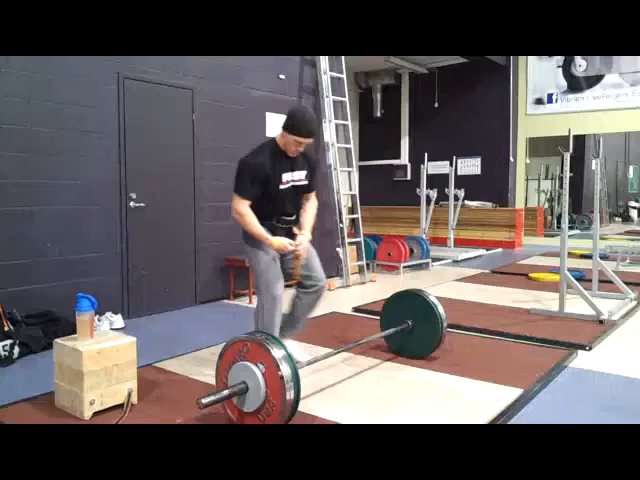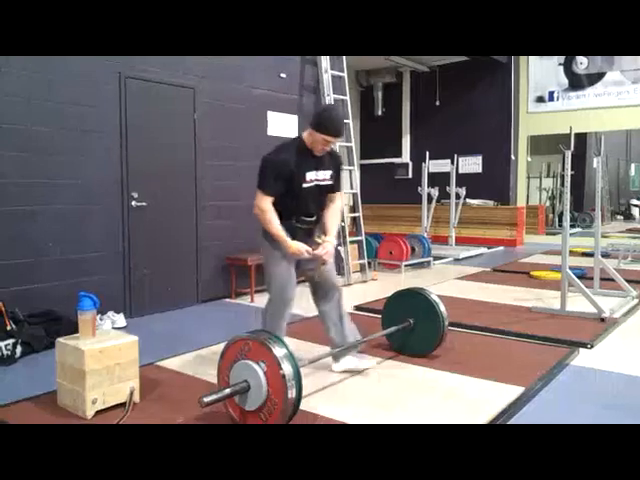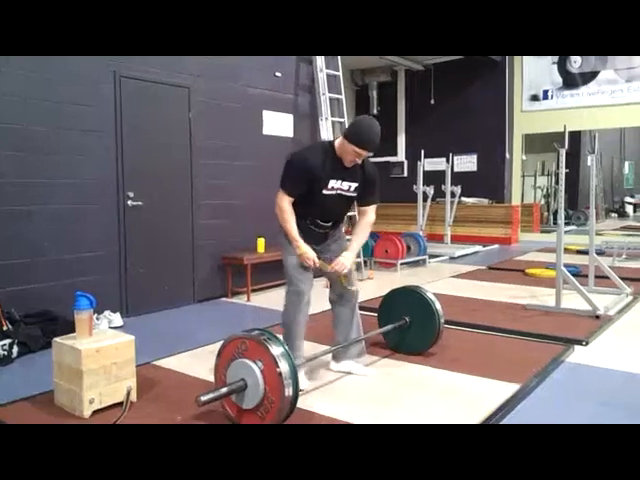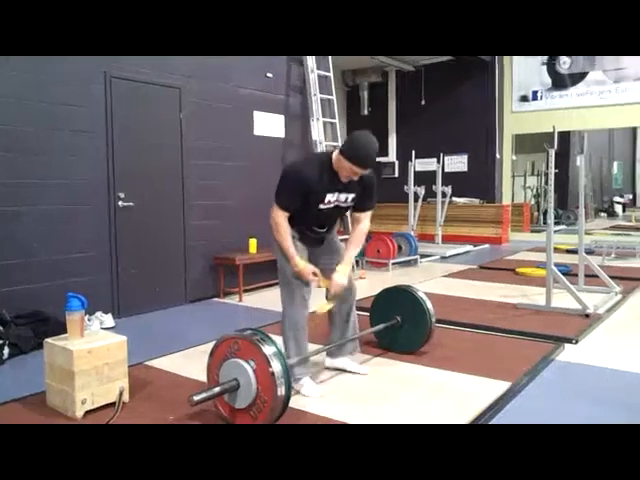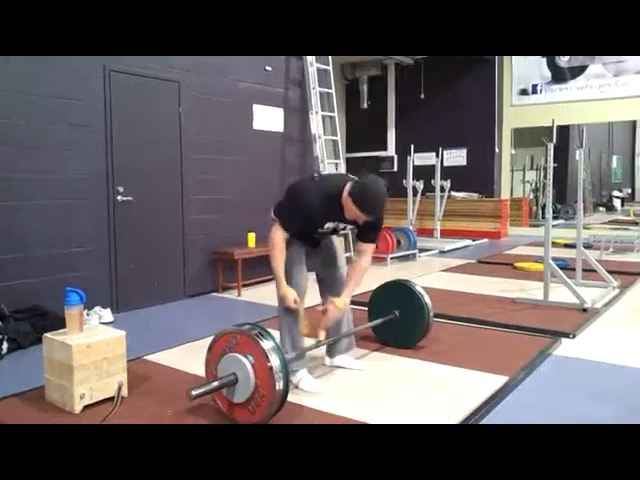
dt=0.3s
person 1, frame 1
left shoulder: (307, 161)
right shoulder: (256, 161)
left elbow: (310, 200)
right elbow: (239, 208)
left wrist: (305, 234)
right wrist: (269, 240)
left hip: (292, 232)
right hip: (261, 234)
left knee: (315, 281)
right knee: (272, 294)
left ankle: (285, 335)
person 1, frame 2
left shoulder: (333, 160)
right shoulder: (281, 159)
left elbow: (334, 200)
right elbow: (261, 205)
left wrist: (329, 238)
right wrist: (287, 244)
left hip: (314, 234)
right hip: (282, 236)
left knee: (329, 288)
right knee: (283, 296)
left ankle: (344, 355)
person 1, frame 3
left shoulder: (367, 171)
right shoulder: (307, 160)
left elbow: (367, 215)
right elbow: (282, 203)
left wrist: (350, 253)
right wrist: (299, 246)
left hip: (332, 235)
right hip: (300, 235)
left knee: (347, 291)
right knee: (300, 292)
left ankle: (345, 357)
right ankle: (291, 362)
person 1, frame 4
left shoulder: (366, 180)
right shoulder: (303, 172)
left elbow: (361, 223)
right elbow: (278, 217)
left wrist: (344, 266)
right wrist: (296, 261)
left hip: (326, 236)
right hip: (294, 236)
left knee: (344, 289)
right knee: (297, 300)
left ankle: (339, 353)
right ankle: (298, 374)
person 1, frame 5
left shoulder: (371, 210)
right shoulder: (309, 196)
left elbow: (363, 256)
right elbow: (277, 235)
left wrist: (341, 300)
right wrist: (282, 286)
left hip: (323, 236)
right hip: (290, 233)
left knee: (337, 287)
right knee: (295, 298)
left ankle: (338, 352)
right ankle: (294, 367)
